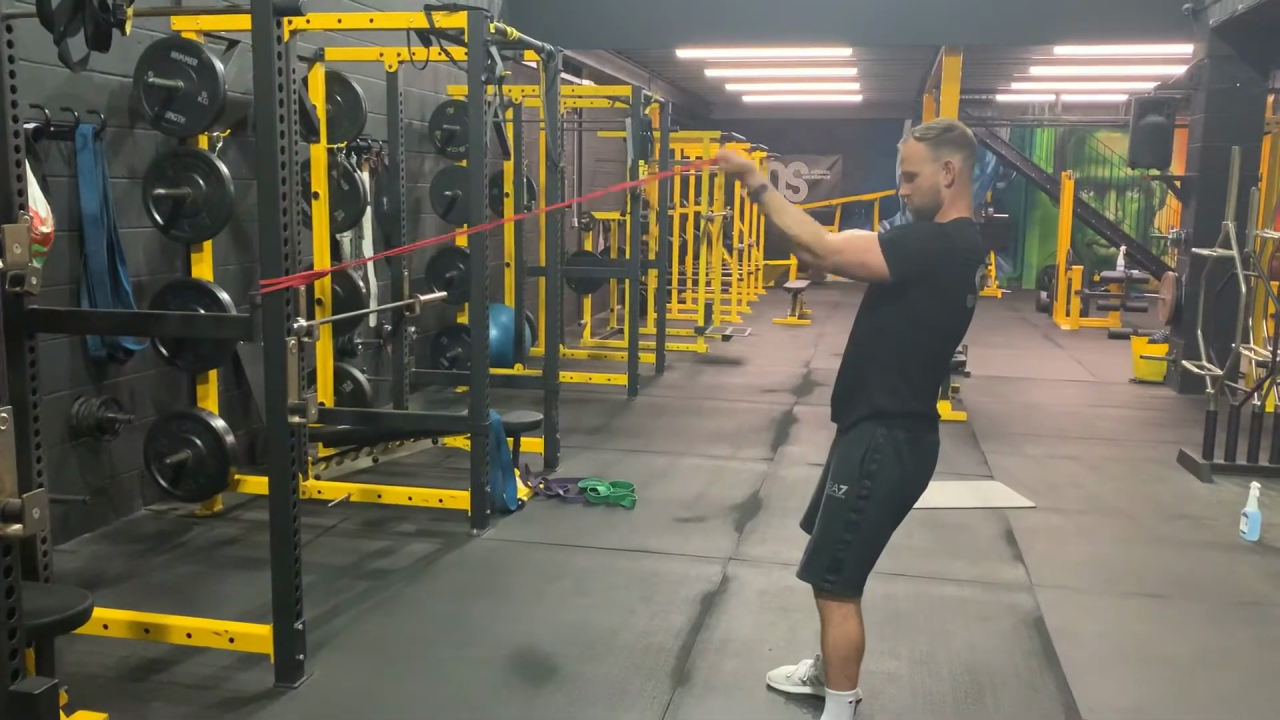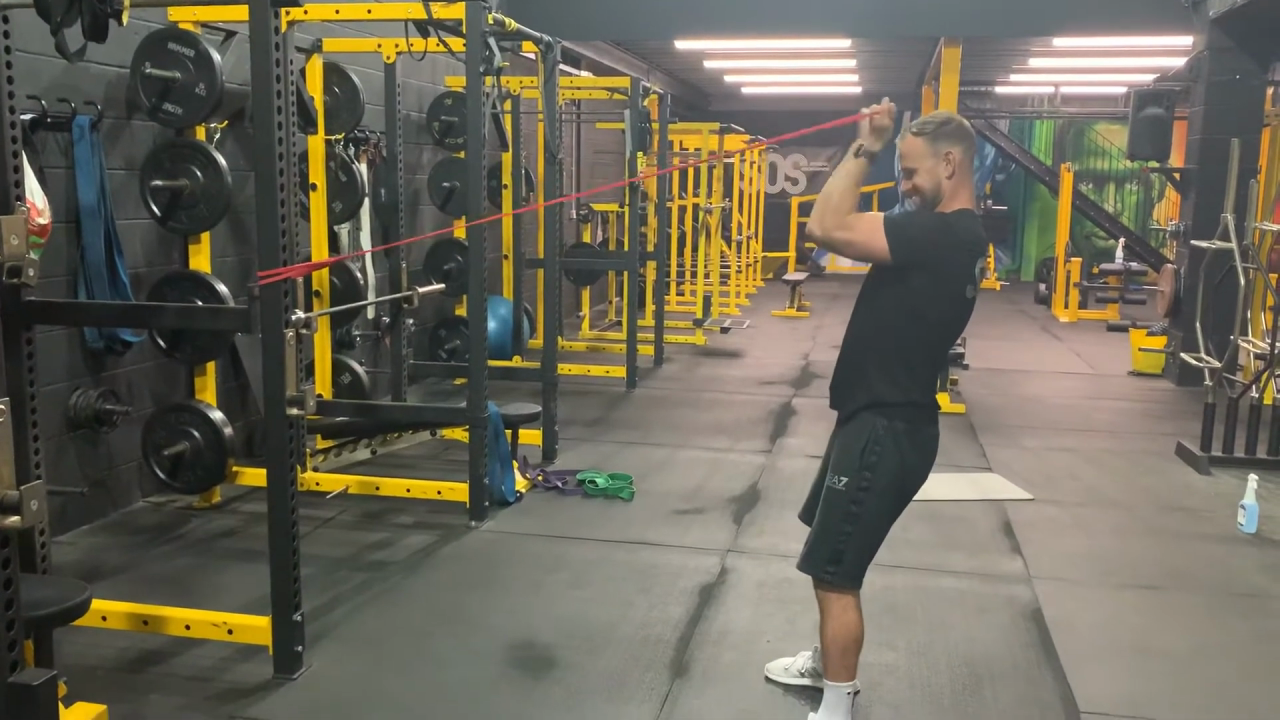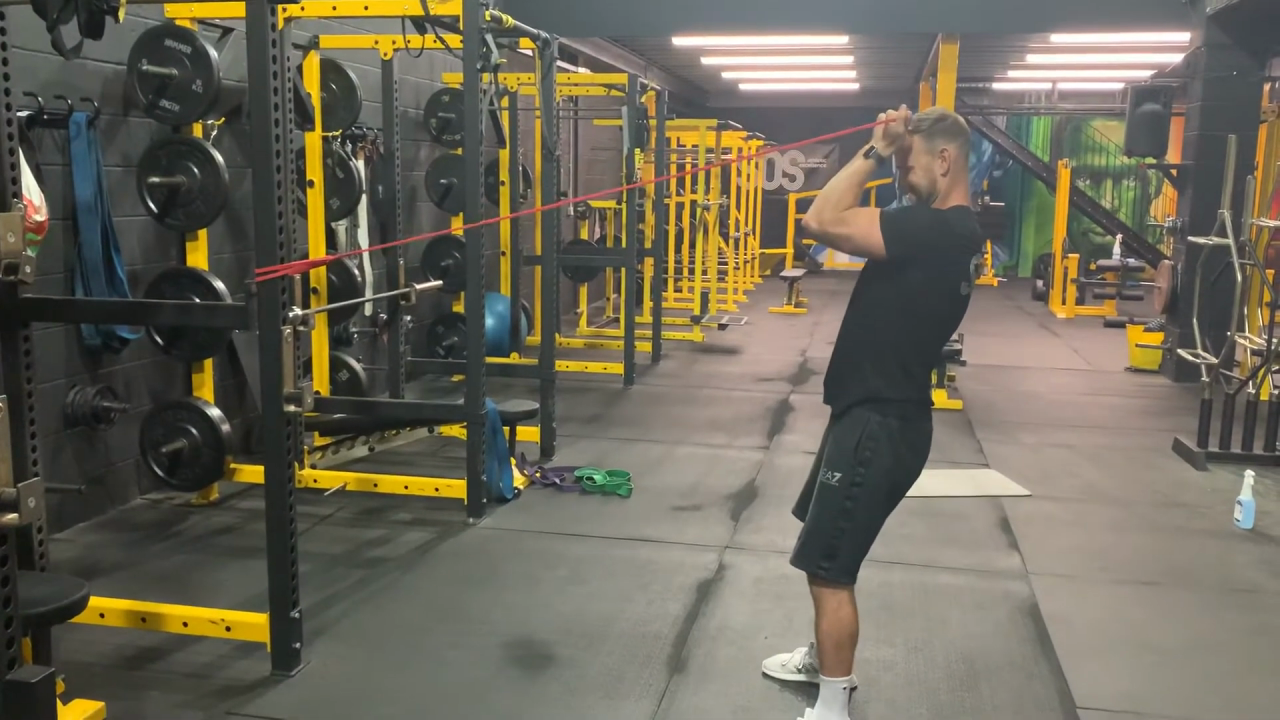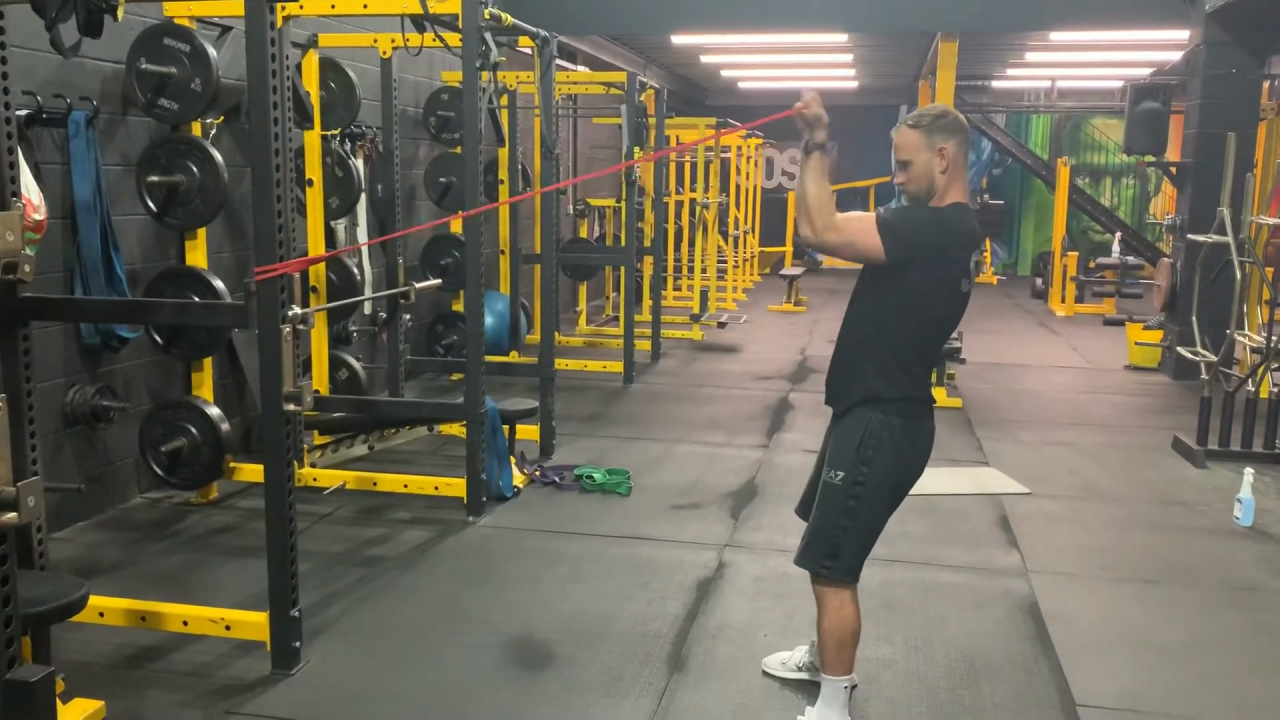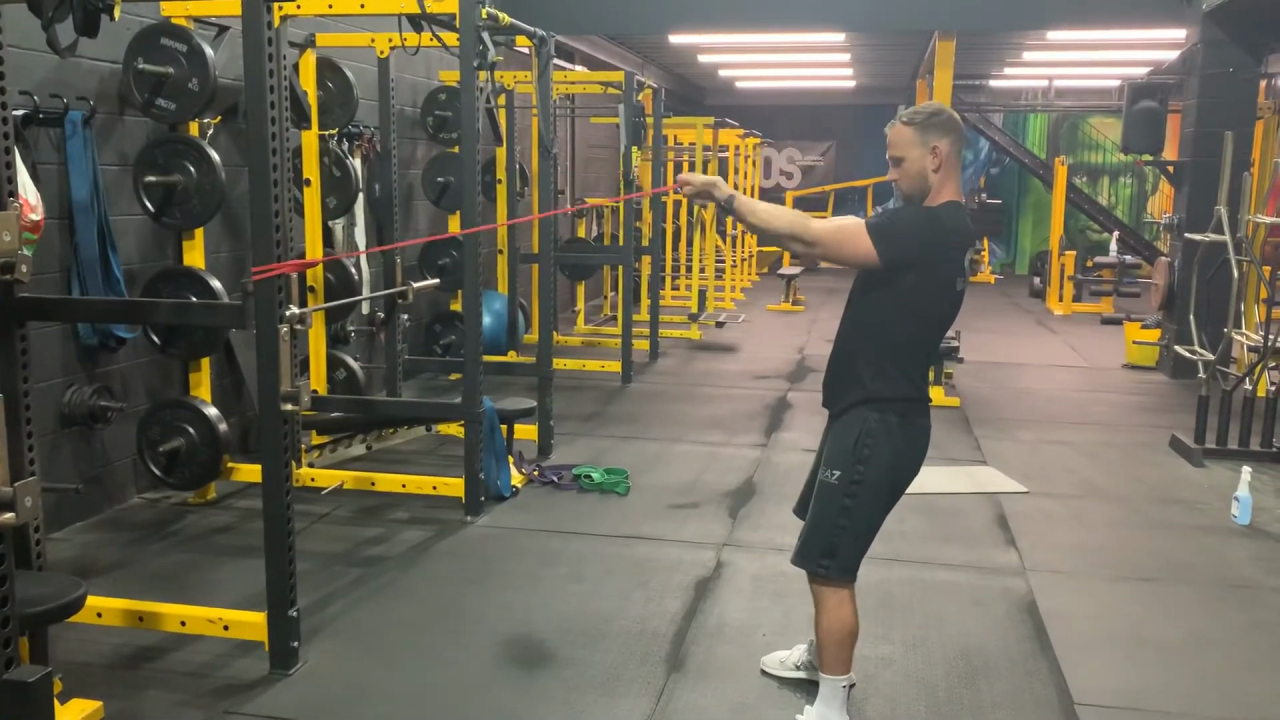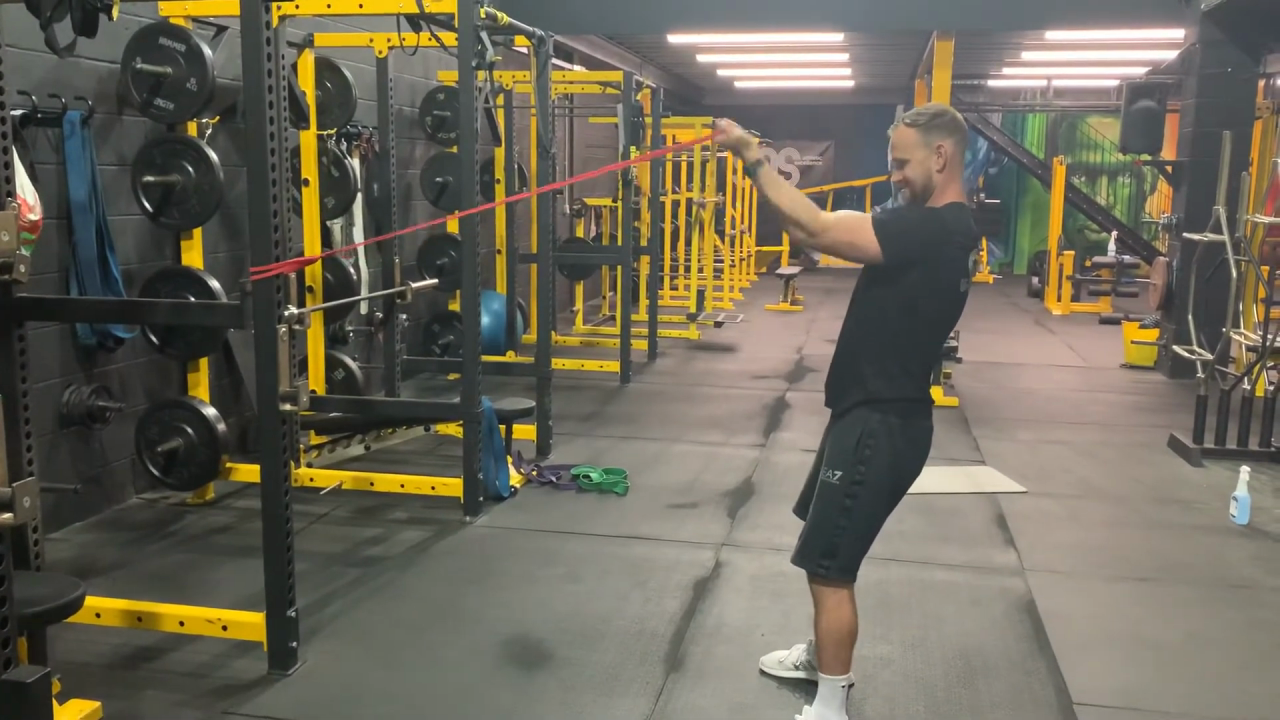
dt=0.5s
person 1, frame 1
left shoulder: (940, 246)
right shoulder: (944, 242)
left elbow: (825, 251)
right elbow: (852, 249)
left wrist: (758, 185)
left hip: (885, 438)
right hip: (885, 427)
left knee: (833, 580)
right knee: (834, 564)
right ankle: (829, 670)
person 1, frame 2
left shoulder: (943, 236)
right shoulder: (947, 233)
left elbow: (826, 229)
right elbow: (847, 230)
left wrist: (864, 149)
left hip: (887, 430)
right hip: (882, 417)
left knee: (834, 571)
right knee: (831, 557)
right ankle: (829, 663)
person 1, frame 3
left shoulder: (938, 231)
right shoulder: (945, 230)
left elbow: (822, 221)
right elbow: (845, 225)
left wrist: (873, 151)
left hip: (879, 423)
right hip: (876, 412)
left knee: (827, 567)
right knee: (826, 553)
right ankle: (826, 658)
person 1, frame 4
left shoulder: (937, 231)
right shoulder: (942, 227)
left elbow: (820, 230)
right elbow: (843, 231)
left wrist: (814, 144)
left hip: (882, 423)
right hip: (877, 411)
left knee: (830, 565)
right knee: (829, 549)
right ankle: (827, 656)
person 1, frame 5
left shoulder: (929, 230)
right shoulder: (937, 226)
left elbow: (810, 238)
right elbow: (832, 234)
left wrist: (726, 196)
left hip: (879, 422)
right hip: (875, 412)
left knee: (827, 566)
right knee: (826, 552)
right ankle: (825, 656)
person 1, frame 6
left shoulder: (932, 230)
right shoulder: (935, 225)
left elbow: (815, 229)
right elbow: (835, 229)
left wrist: (755, 160)
left hip: (880, 423)
right hip: (875, 411)
left knee: (827, 565)
right knee: (822, 549)
right ankle: (824, 657)
